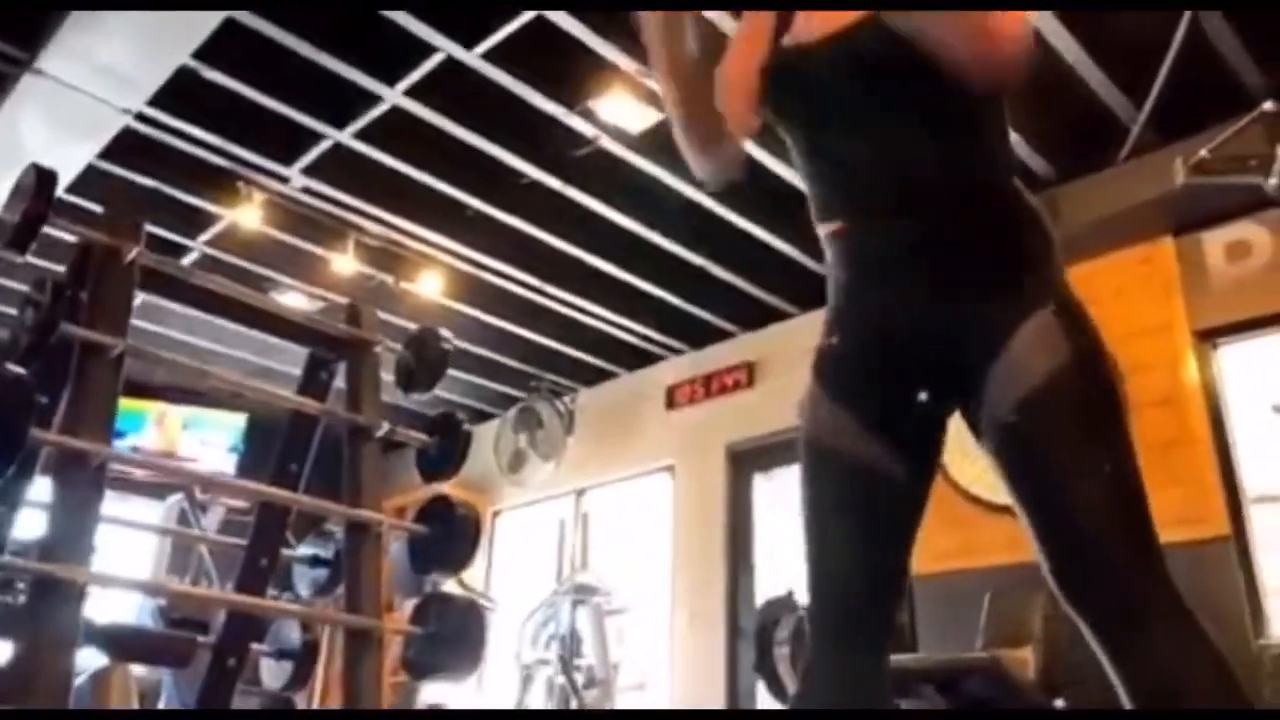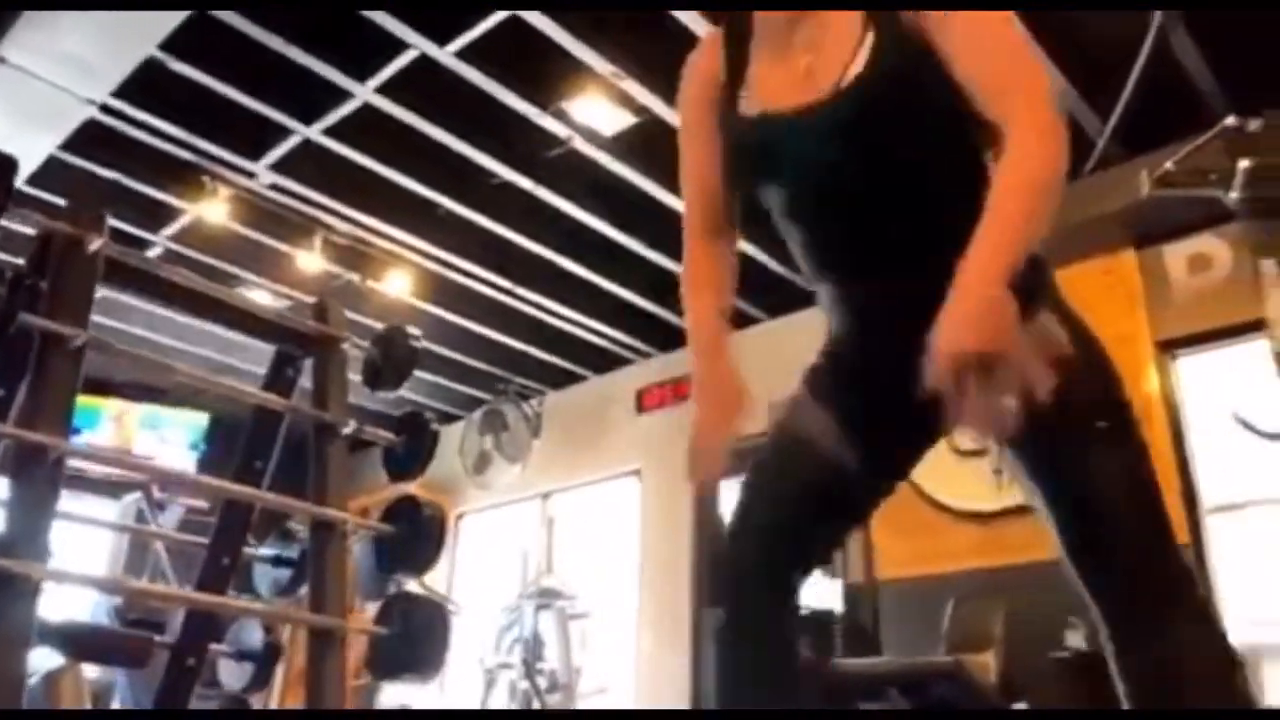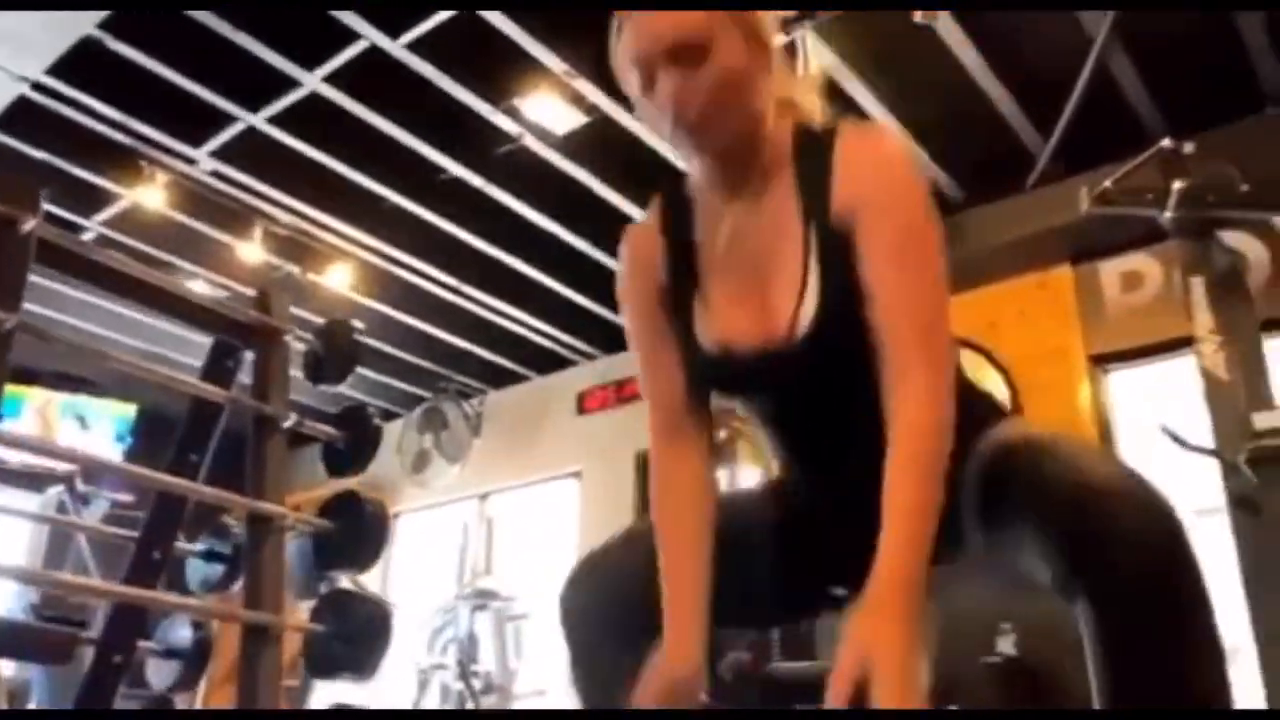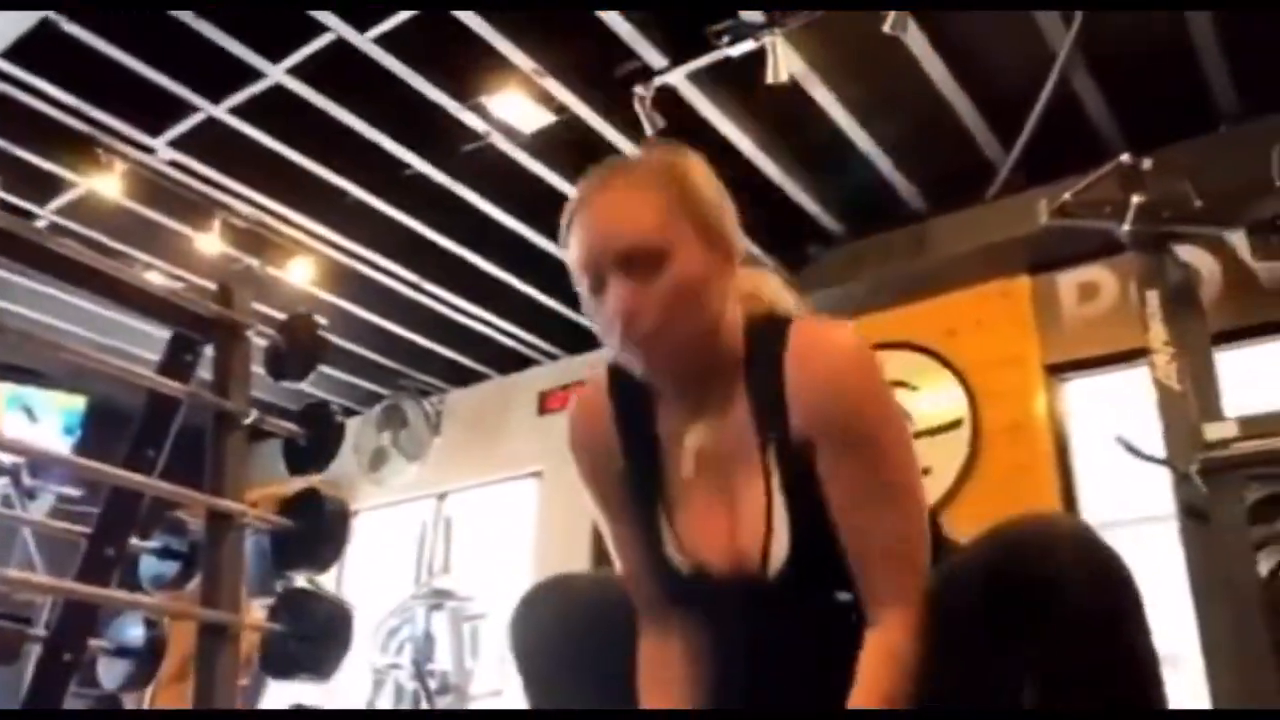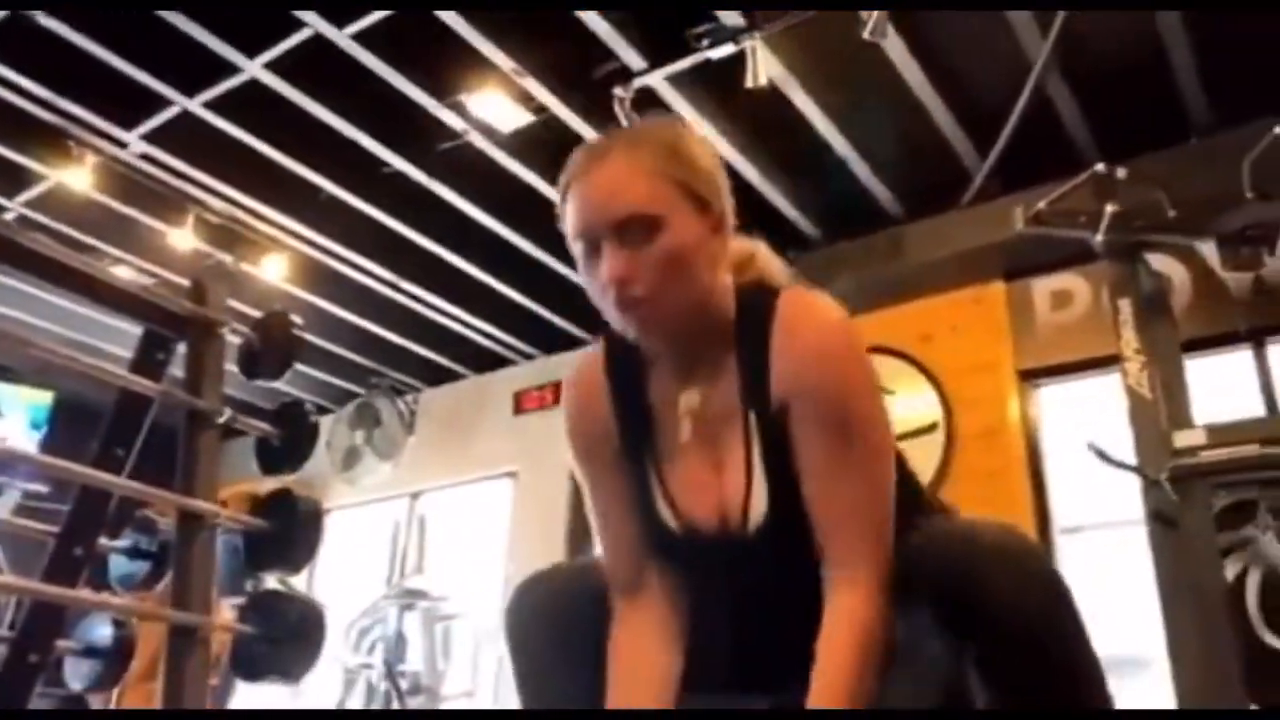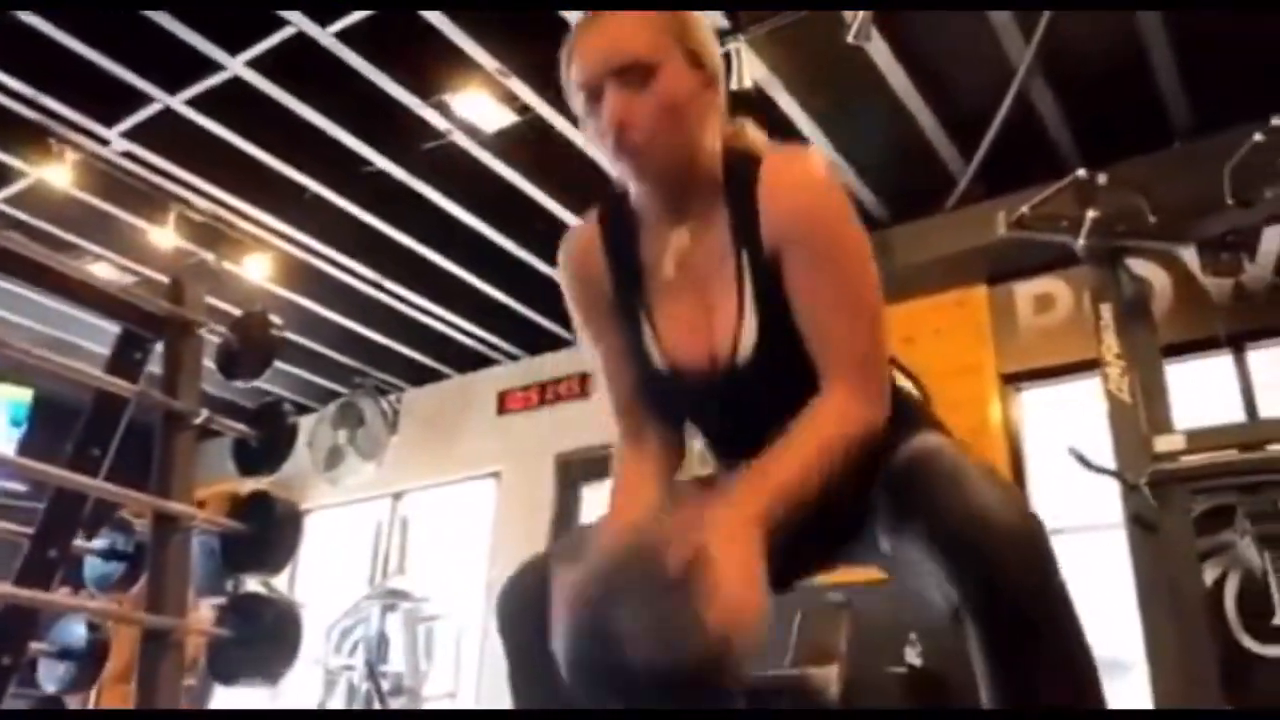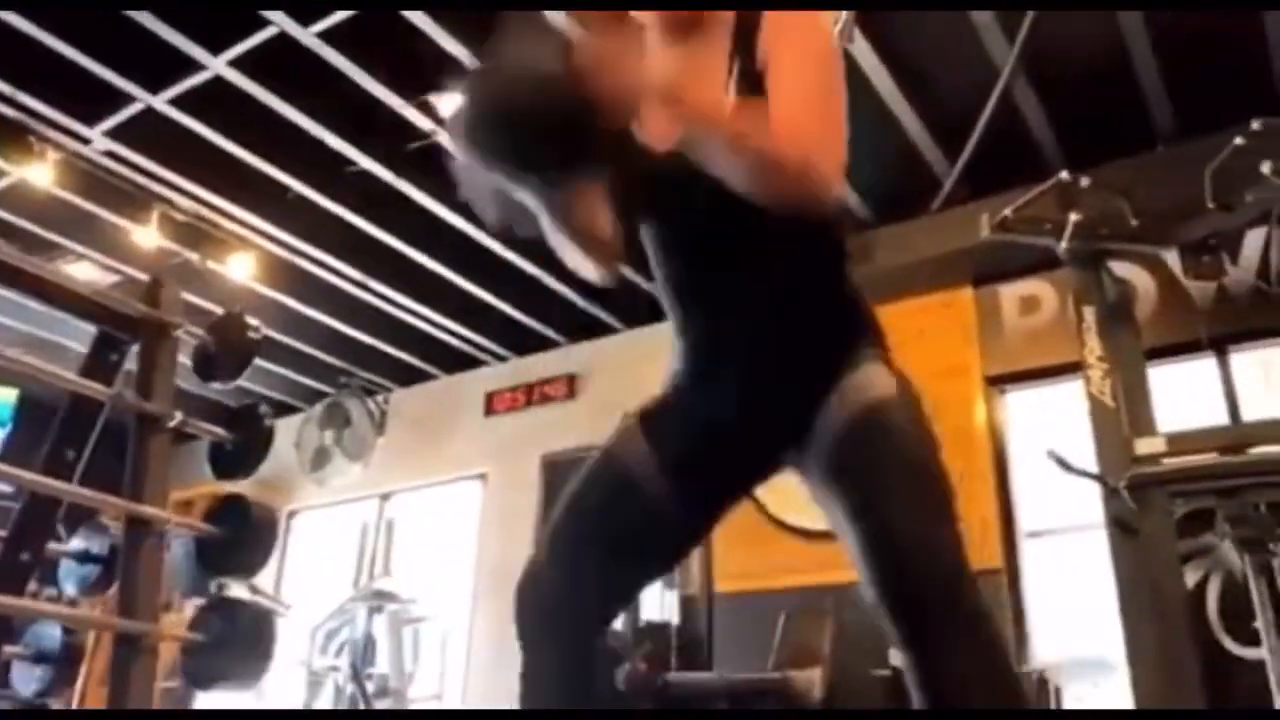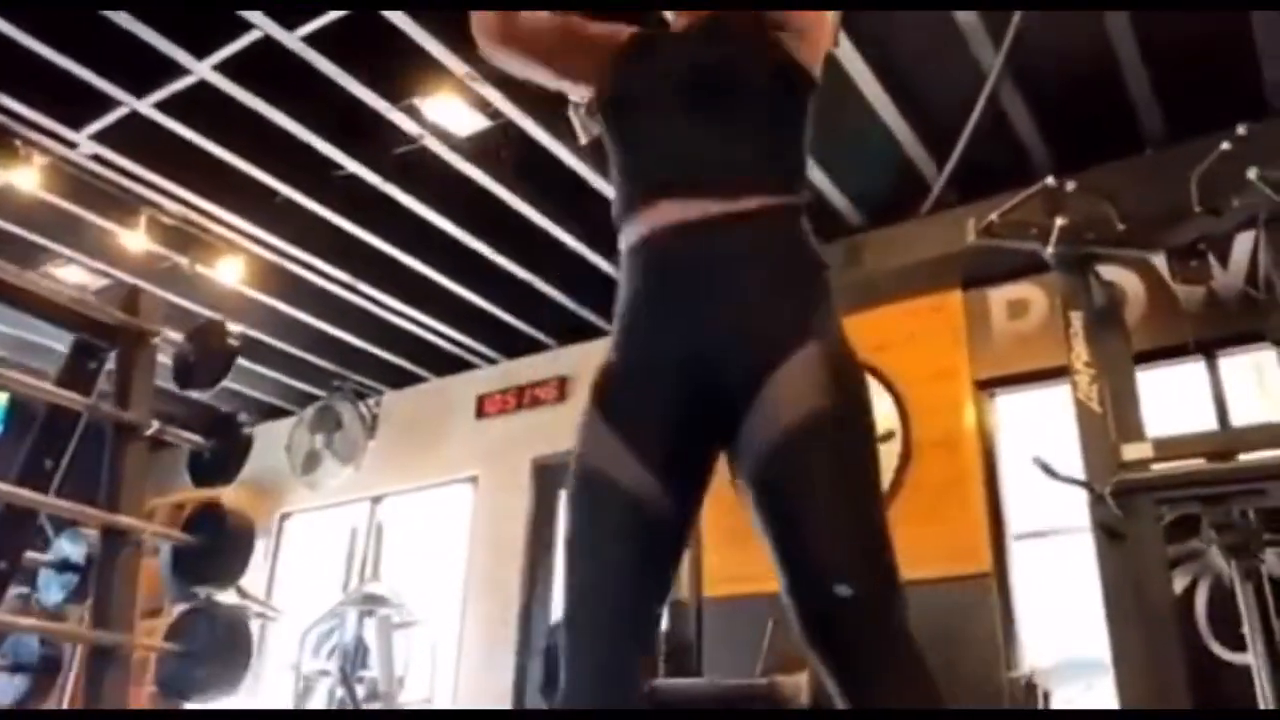
dt=0.2s
person 1, frame 1
right shoulder: (770, 25)
left elbow: (1000, 47)
right elbow: (710, 154)
right wrist: (668, 37)
left hip: (989, 280)
right hip: (865, 310)
left knee: (1117, 585)
right knee: (844, 620)
person 1, frame 2
left shoulder: (922, 20)
right shoulder: (715, 63)
left elbow: (1036, 129)
right elbow: (706, 237)
left wrist: (979, 286)
right wrist: (711, 365)
left hip: (993, 309)
right hip: (865, 348)
left knee: (1132, 571)
right knee: (745, 584)
person 1, frame 3
left shoulder: (864, 169)
right shoulder: (650, 254)
left elbow: (923, 396)
right elbow: (679, 451)
left wrist: (895, 604)
right wrist: (685, 638)
left hip: (955, 468)
right hip: (825, 507)
right knee: (603, 594)
person 1, frame 4
left shoulder: (821, 366)
right shoulder: (600, 420)
left elbow: (896, 611)
right elbow: (667, 628)
left hip: (924, 641)
right hip: (774, 661)
left knee: (1062, 564)
right knee: (554, 623)
person 1, frame 5
left shoulder: (807, 337)
right shoulder: (594, 396)
left elbow: (859, 583)
right elbow: (646, 600)
left hip: (896, 597)
right hip: (760, 626)
left knee: (1003, 578)
right knee: (543, 612)
person 1, frame 6
left shoulder: (789, 188)
right shoulder: (591, 256)
left elbow: (858, 396)
right elbow: (644, 441)
left wrist: (742, 513)
right wrist: (615, 553)
left hip: (878, 466)
right hip: (755, 508)
left knee: (1001, 546)
right knee: (533, 601)
person 1, frame 7
left shoulder: (783, 30)
right shoulder: (609, 71)
left elbow: (811, 170)
right elbow: (596, 254)
left wrist: (659, 86)
right wrist: (552, 185)
left hip: (824, 368)
right hip: (707, 390)
left knee: (924, 579)
right knee: (551, 599)
person 1, frame 8
left shoulder: (779, 30)
right shoulder: (618, 50)
right elbow: (503, 38)
left hip: (768, 315)
right hip: (649, 334)
left knee: (853, 621)
right knee: (597, 653)
